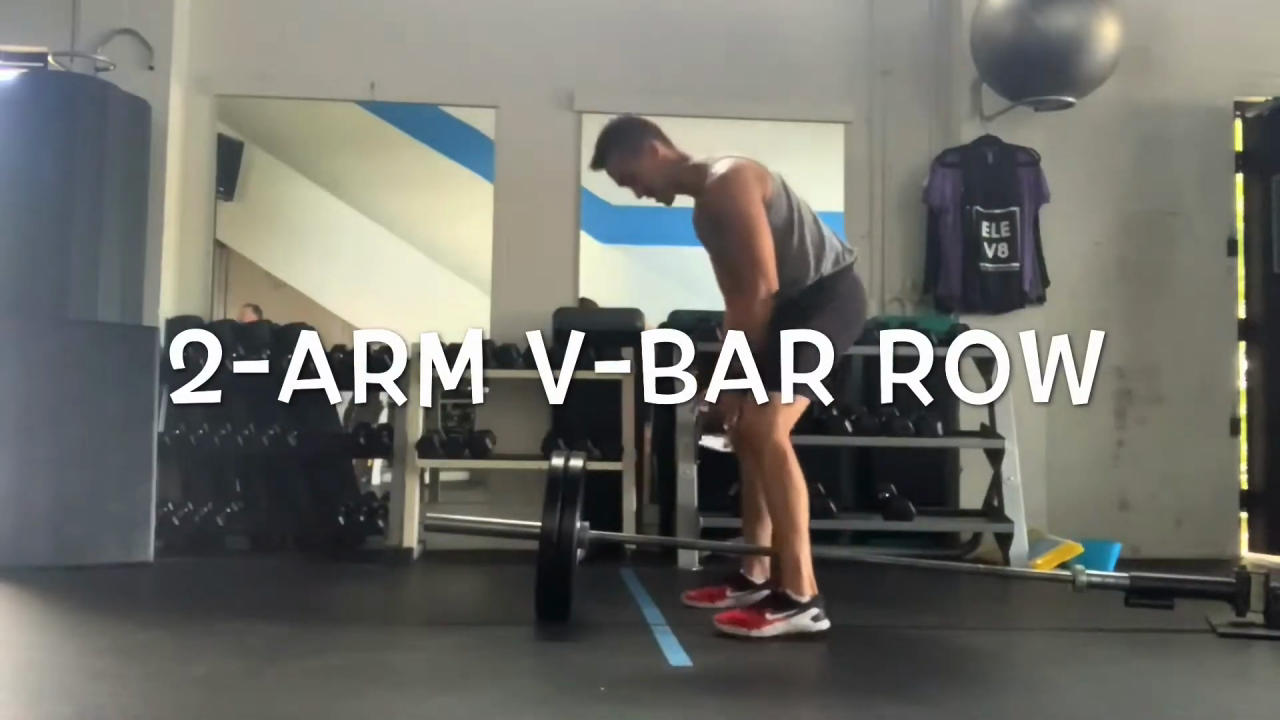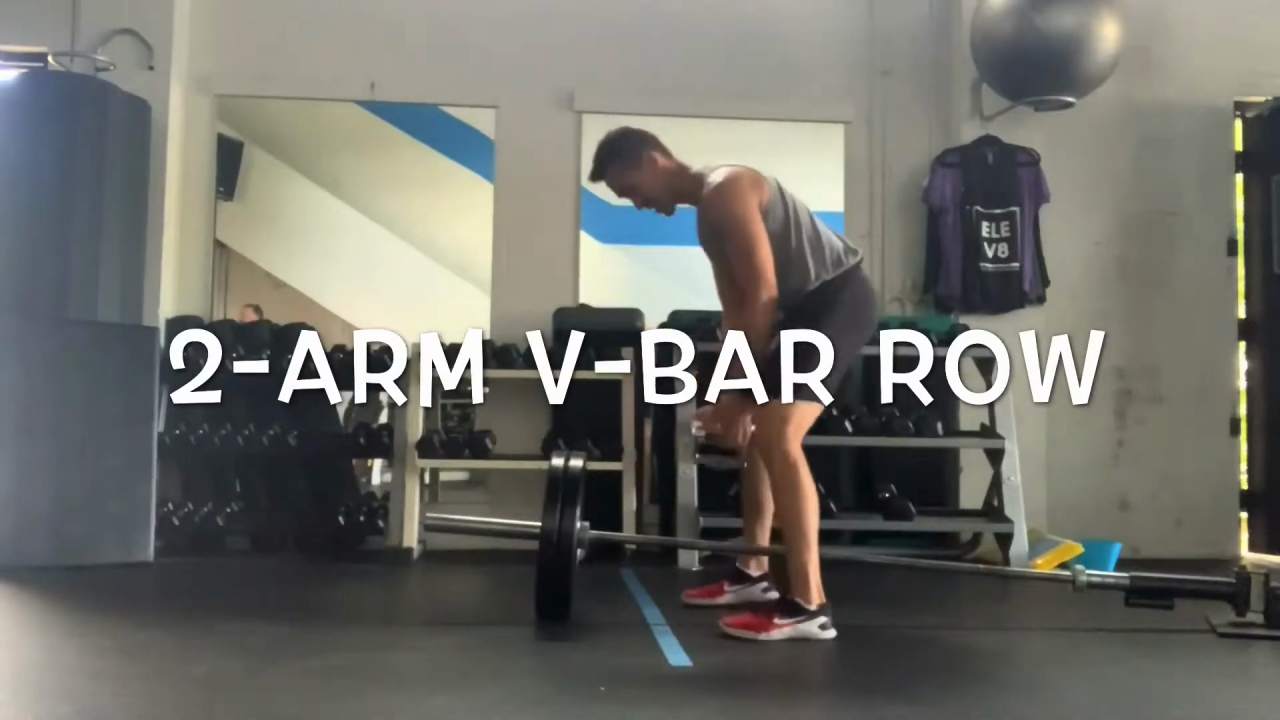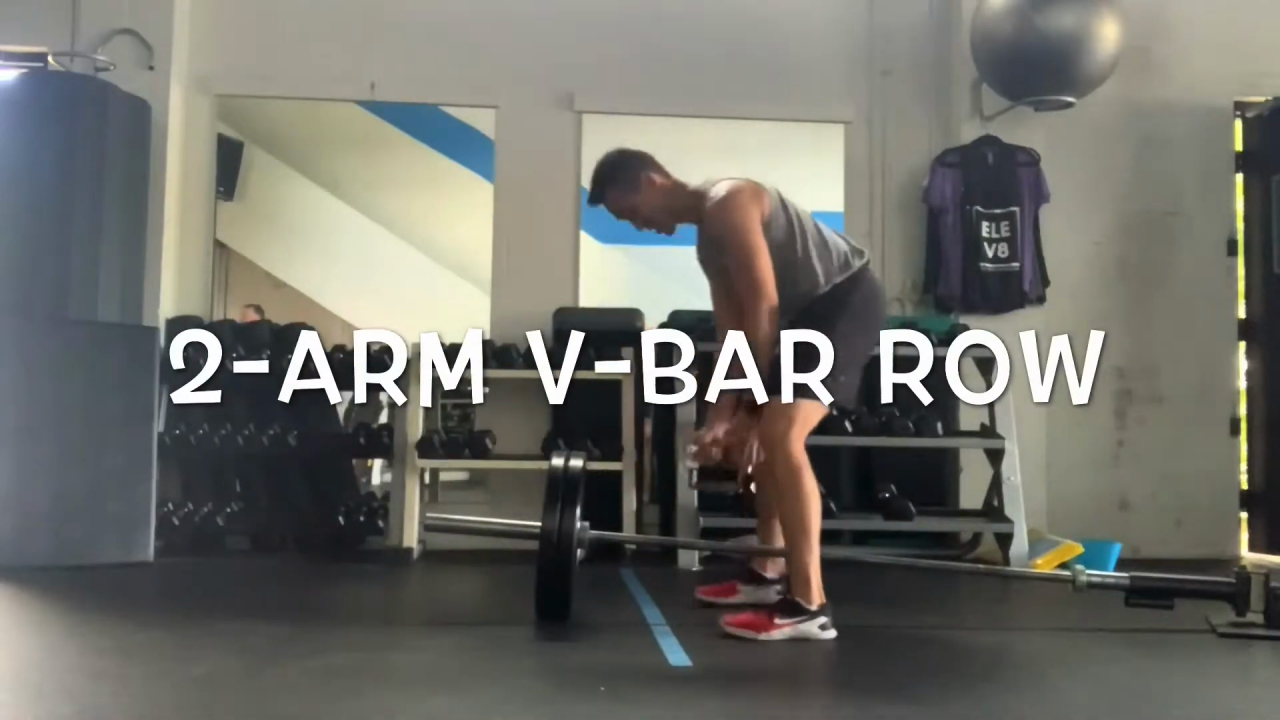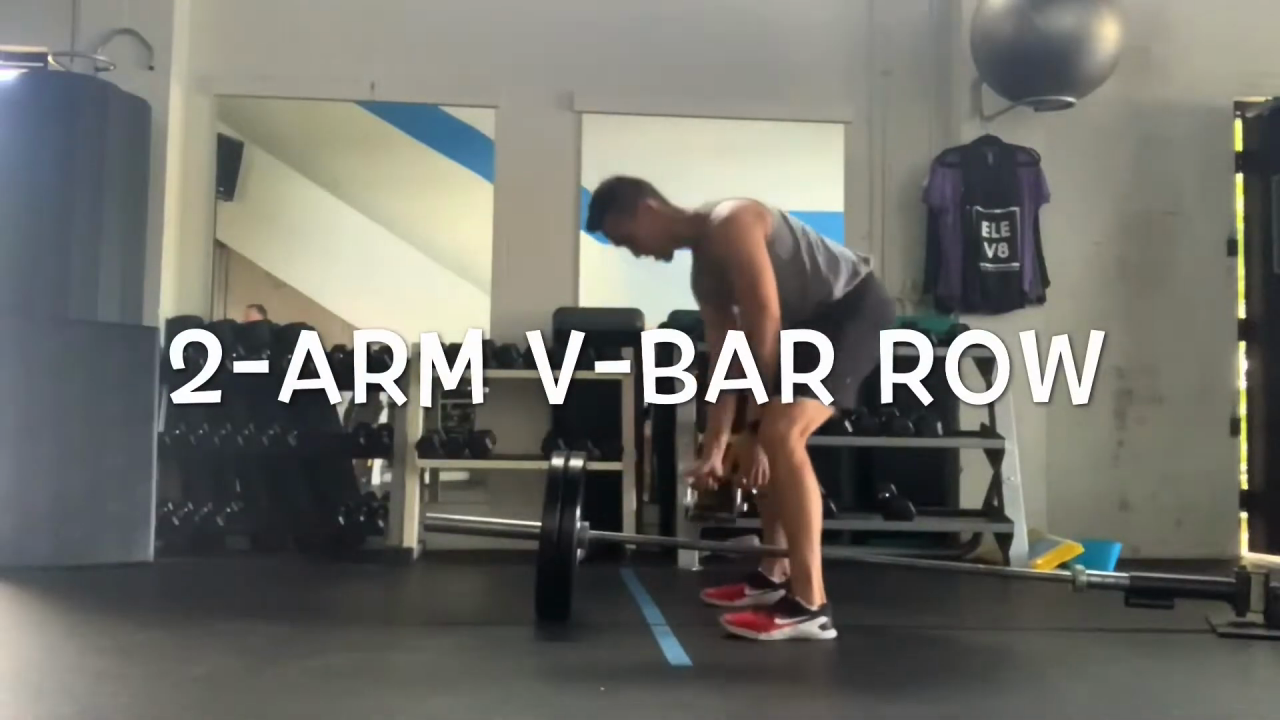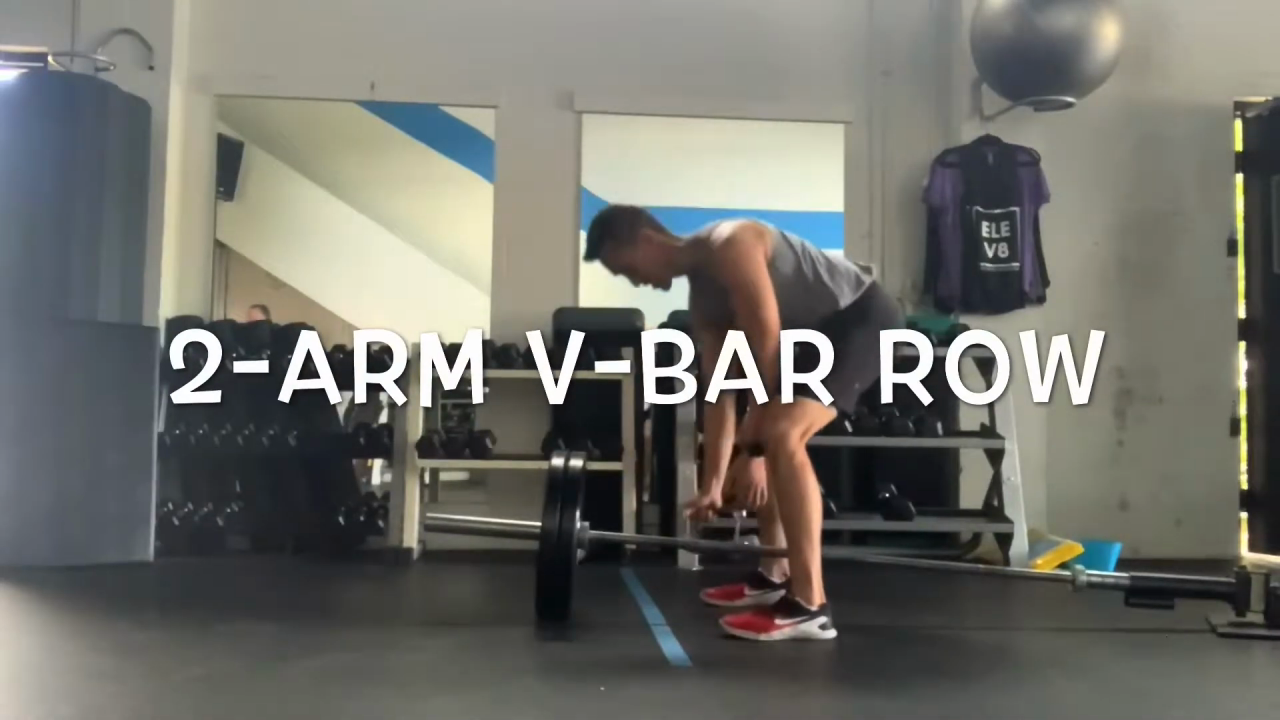
dt=0.1s
person 1, frame 1
left shoulder: (728, 180)
right shoulder: (704, 209)
left elbow: (762, 285)
right elbow: (737, 299)
left hip: (826, 297)
right hip: (797, 303)
left knee: (764, 428)
right knee: (748, 430)
left ankle: (800, 597)
right ankle: (755, 575)
person 1, frame 2
left shoulder: (726, 189)
right shoulder: (706, 221)
left elbow: (762, 295)
right elbow: (737, 312)
left wrist: (741, 393)
right wrist: (727, 396)
left hip: (837, 298)
right hip: (805, 308)
left knee: (776, 433)
right knee: (754, 433)
left ankle: (808, 605)
right ankle: (753, 572)
person 1, frame 3
left shoulder: (727, 202)
right shoulder: (705, 239)
left elbow: (763, 306)
right elbow: (732, 329)
left wrist: (747, 404)
right wrist: (722, 415)
left hip: (846, 301)
right hip: (813, 309)
left knee: (780, 435)
right knee: (761, 435)
left ankle: (808, 606)
right ankle: (768, 572)
person 1, frame 4
left shoulder: (728, 224)
right shoulder: (703, 268)
left elbow: (766, 323)
right elbow: (724, 364)
left wrist: (753, 426)
right wrist: (713, 450)
left hip: (857, 309)
right hip: (820, 320)
left knee: (781, 431)
right knee: (766, 429)
left ankle: (809, 606)
right ankle: (774, 574)
person 1, frame 5
left shoulder: (728, 246)
right shoulder: (701, 296)
left elbow: (766, 344)
right elbow: (719, 390)
left wrist: (751, 450)
right wrist: (713, 483)
left hip: (861, 317)
right hip: (823, 327)
left knee: (780, 434)
right knee: (765, 433)
left ankle: (809, 605)
right ankle: (774, 574)
